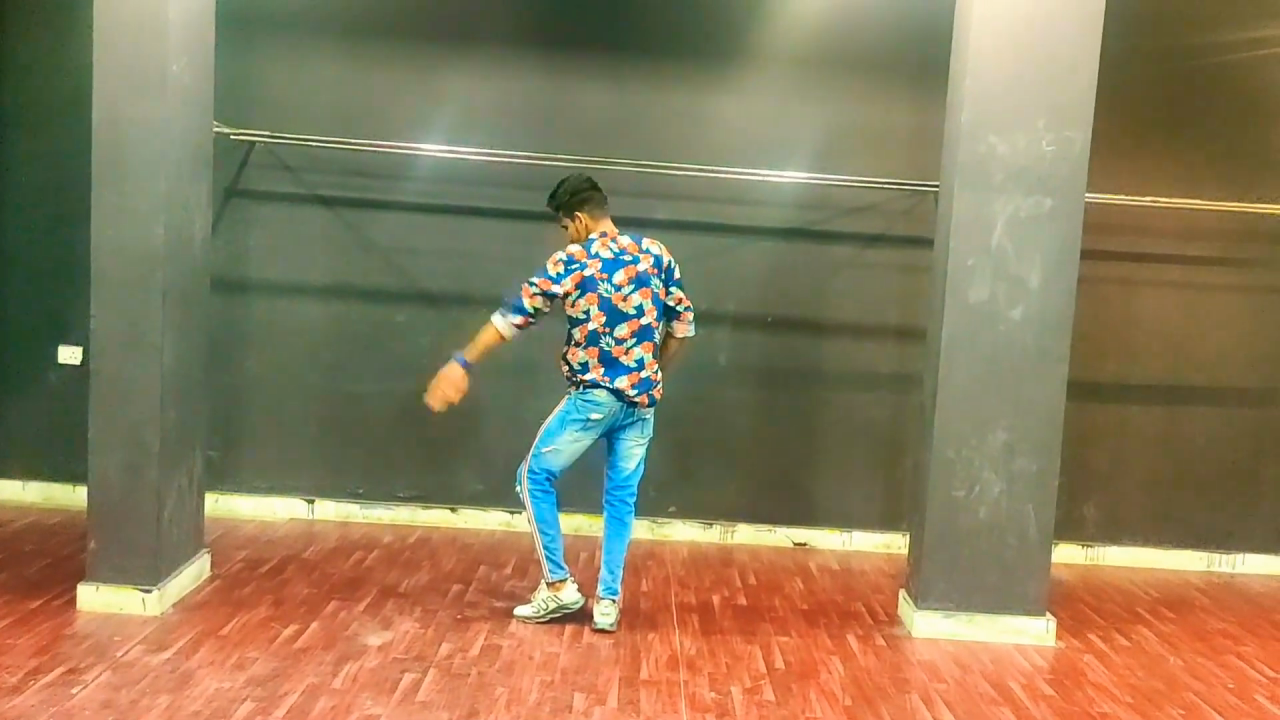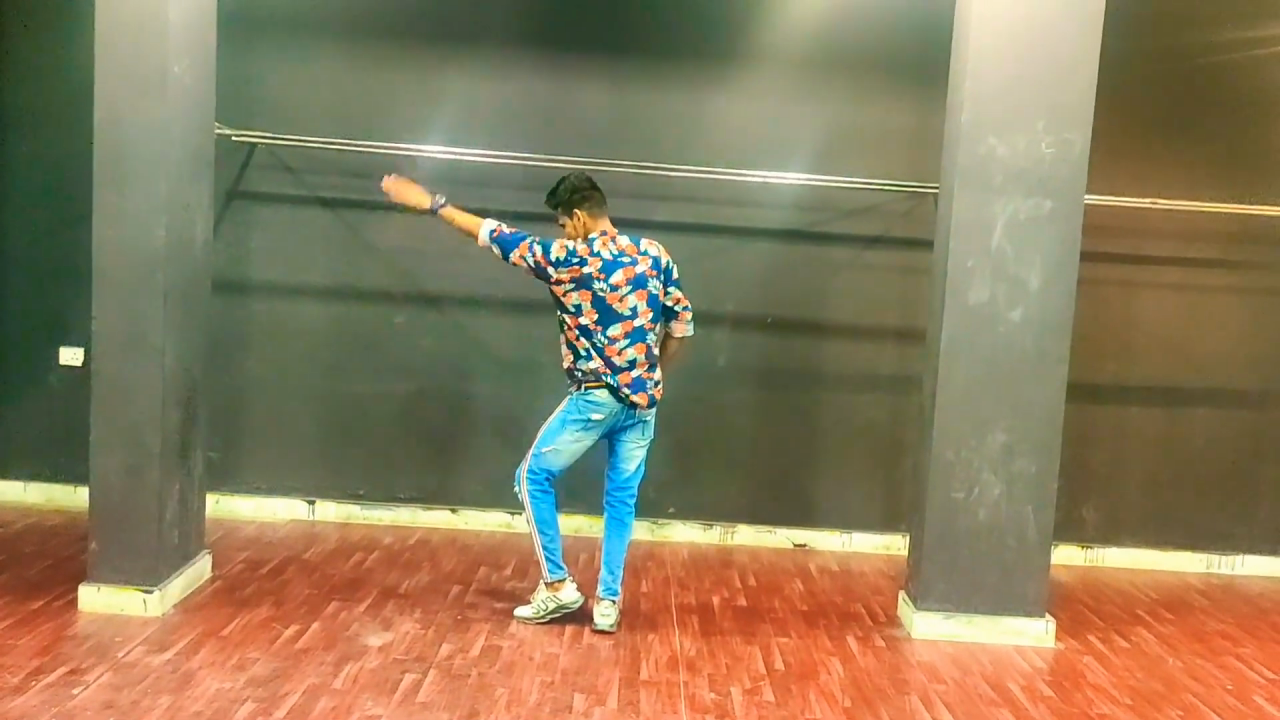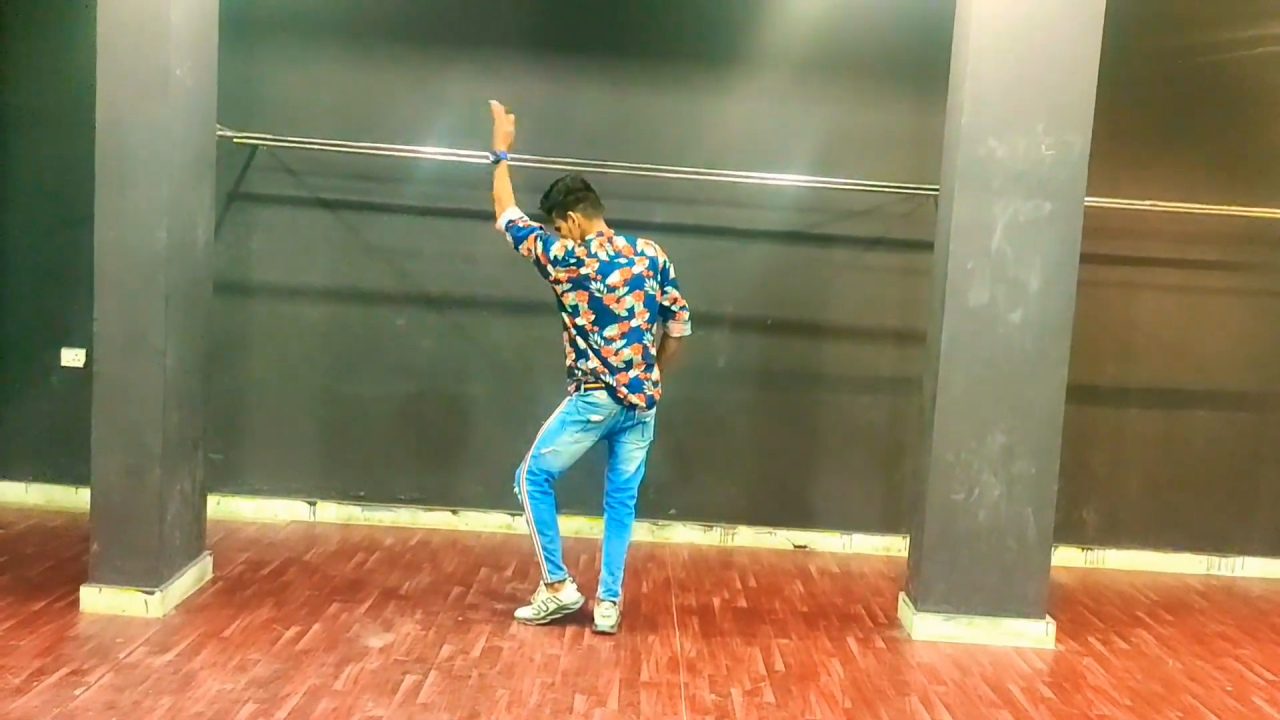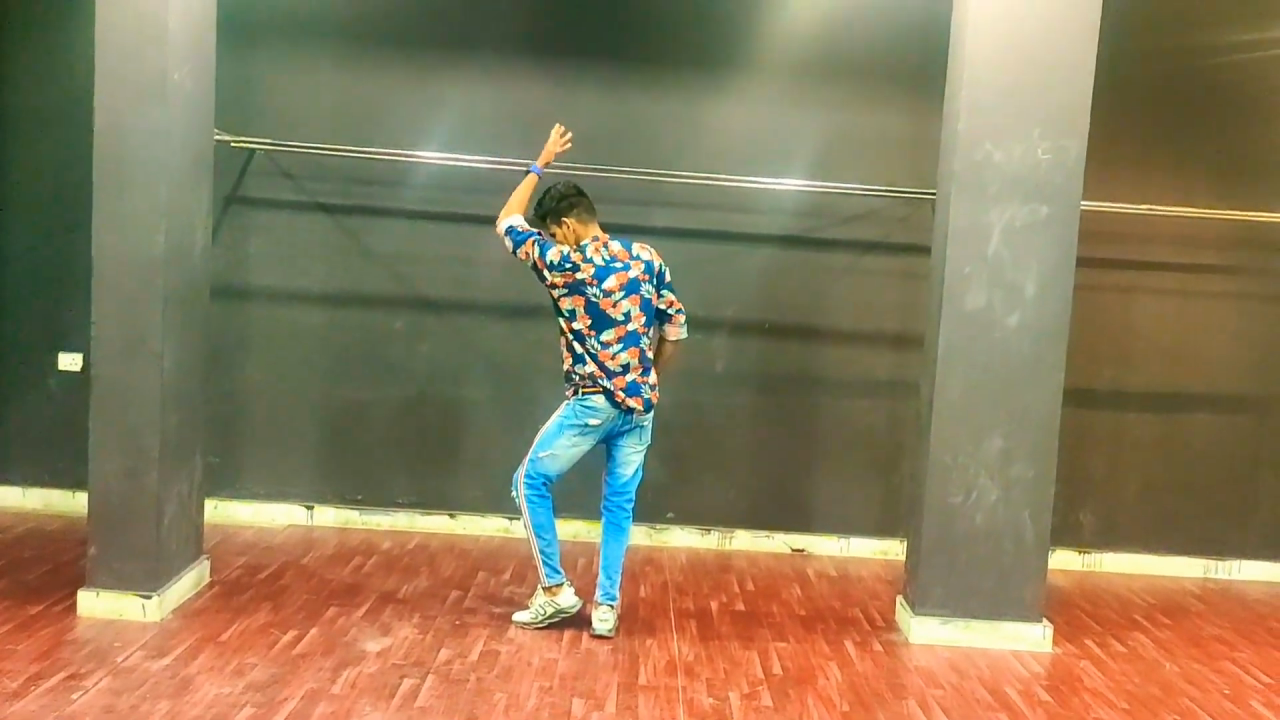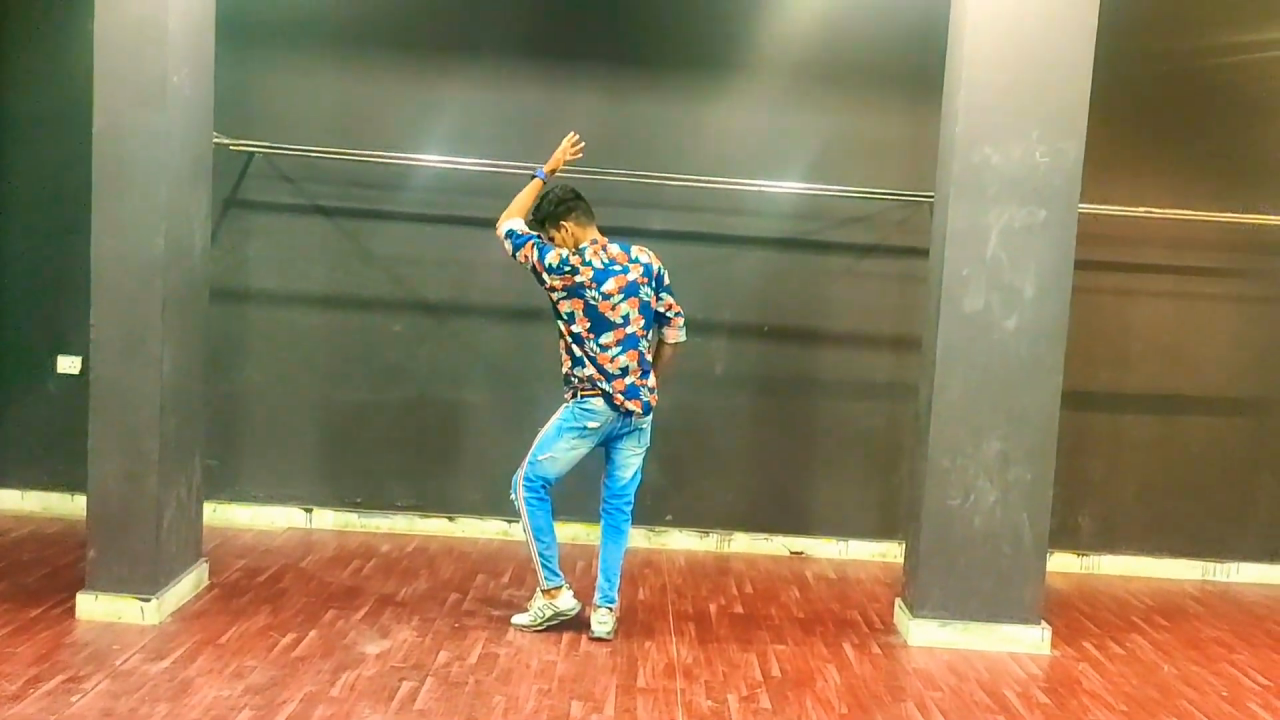
dt=0.3s
person 1, frame 1
left shoulder: (569, 263)
right shoulder: (656, 254)
left elbow: (513, 315)
right elbow: (683, 324)
left wrist: (461, 364)
left hip: (594, 396)
right hip: (642, 398)
left knee: (535, 478)
right knee: (622, 497)
left ankle: (557, 587)
right ankle: (607, 601)
person 1, frame 2
left shoulder: (565, 258)
right shoulder: (654, 253)
left elbow: (498, 236)
right elbow: (682, 324)
left wrist: (432, 204)
left hip: (595, 398)
right hip: (643, 400)
left knee: (534, 477)
right knee: (622, 499)
left ankle: (558, 586)
right ankle: (609, 602)
person 1, frame 3
left shoulder: (566, 258)
right shoulder: (651, 254)
left elbow: (506, 217)
right elbow: (678, 324)
left wrist: (501, 152)
left hip: (595, 399)
right hip: (643, 401)
left knee: (534, 477)
right knee: (622, 499)
left ankle: (558, 587)
right ankle: (609, 603)
person 1, frame 4
left shoulder: (563, 263)
right shoulder: (647, 258)
left elbow: (508, 223)
right elbow: (674, 328)
left wrist: (540, 164)
left hip: (592, 403)
right hip: (641, 404)
left knee: (531, 481)
right knee: (619, 503)
left ankle: (556, 591)
right ankle: (606, 607)
person 1, frame 5
left shoulder: (562, 267)
right shoulder: (645, 261)
left elbow: (508, 226)
right elbow: (673, 331)
left wrist: (546, 171)
left hip: (591, 405)
right hip: (639, 407)
left knee: (530, 484)
right knee: (619, 506)
left ankle: (555, 593)
right ankle: (605, 609)
